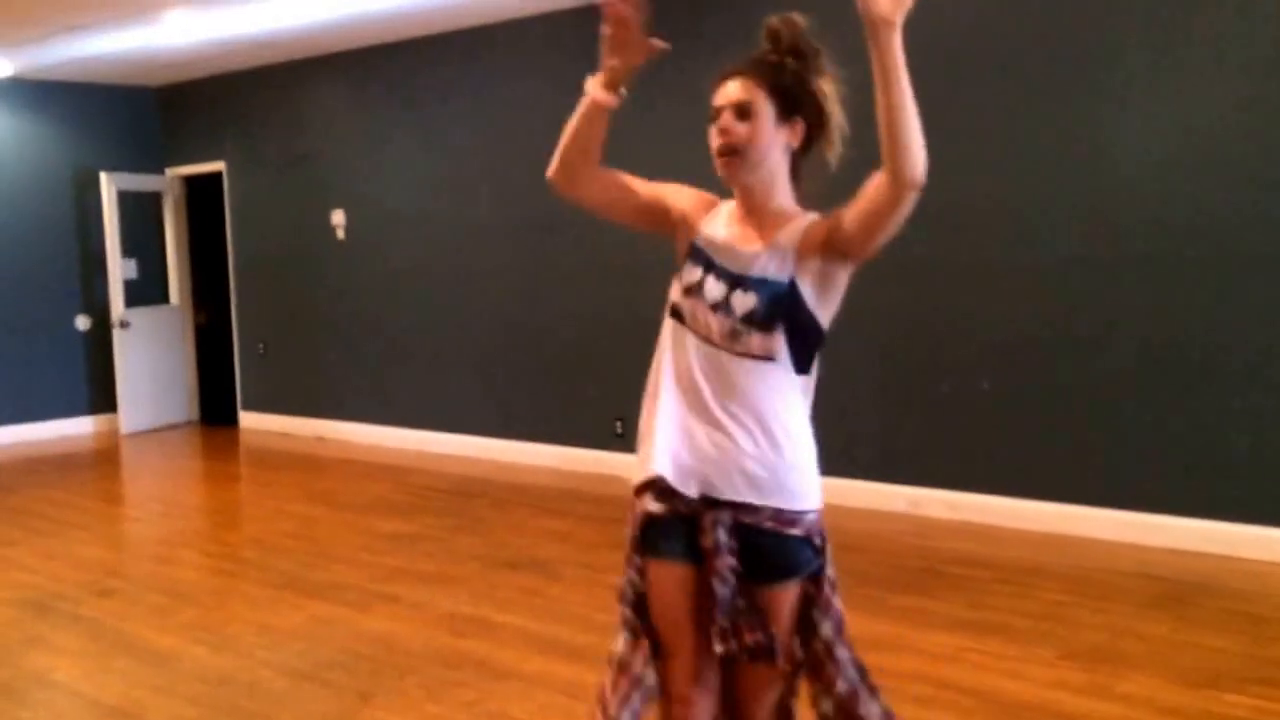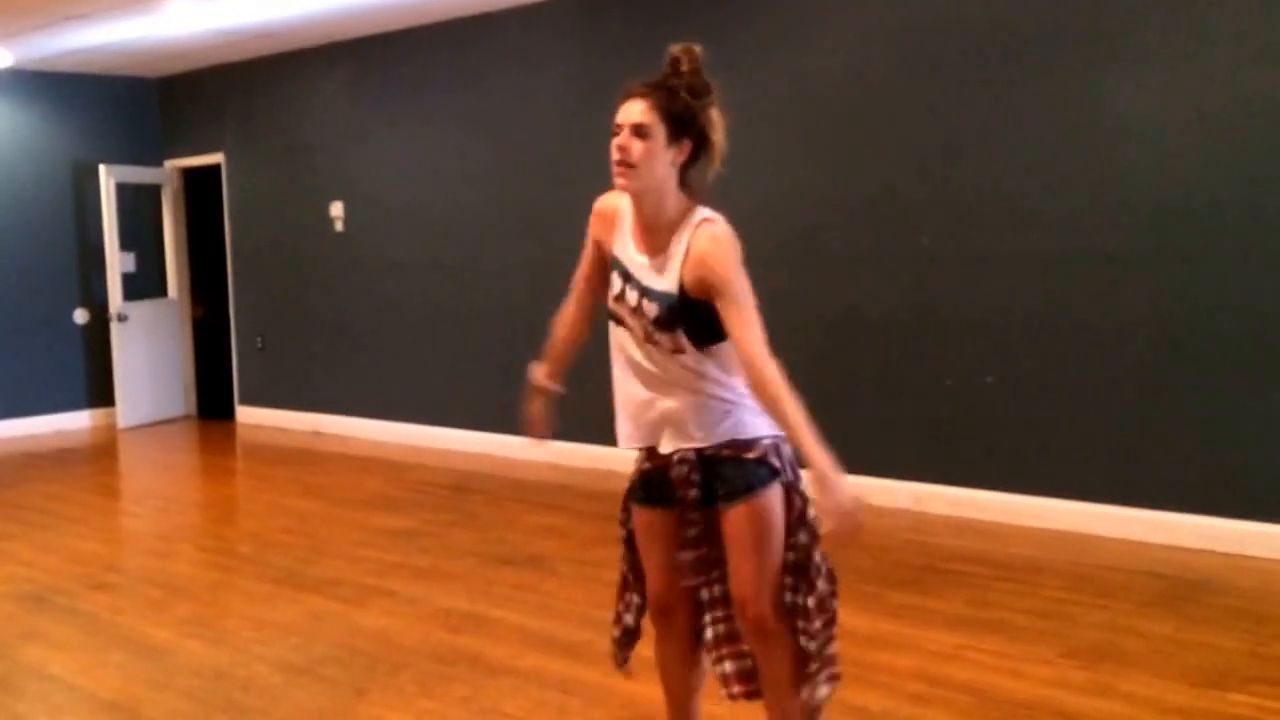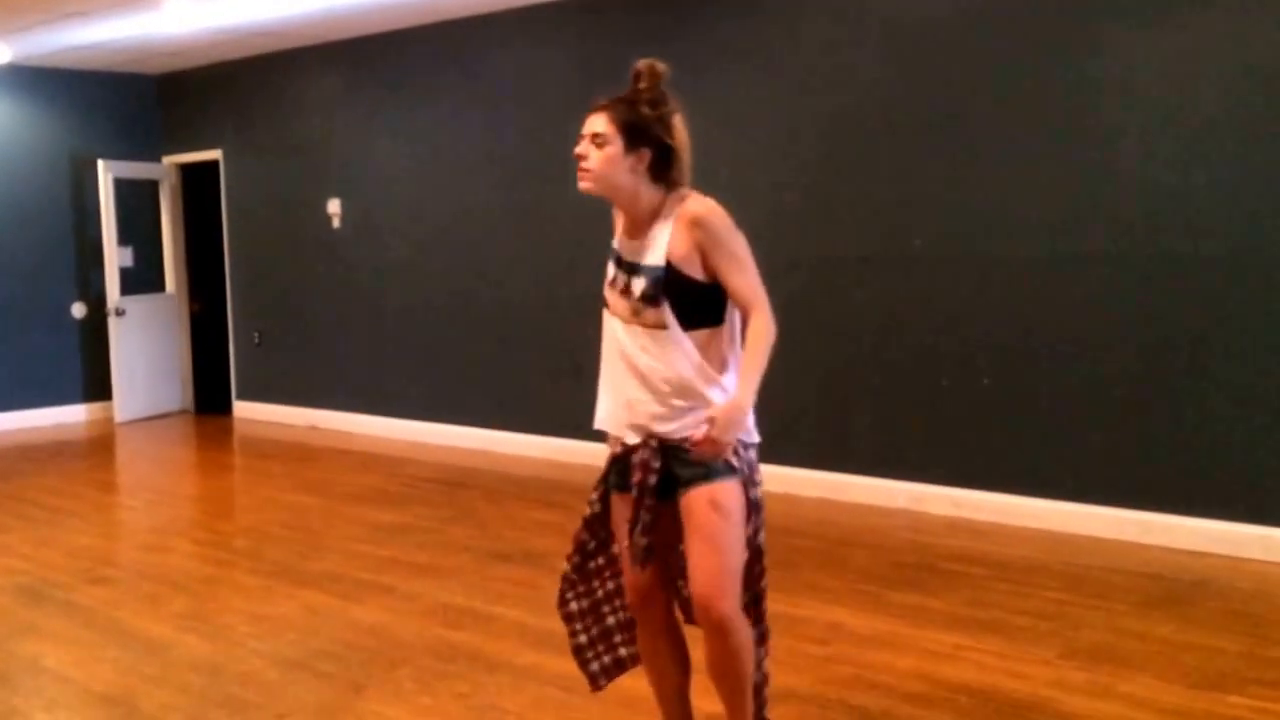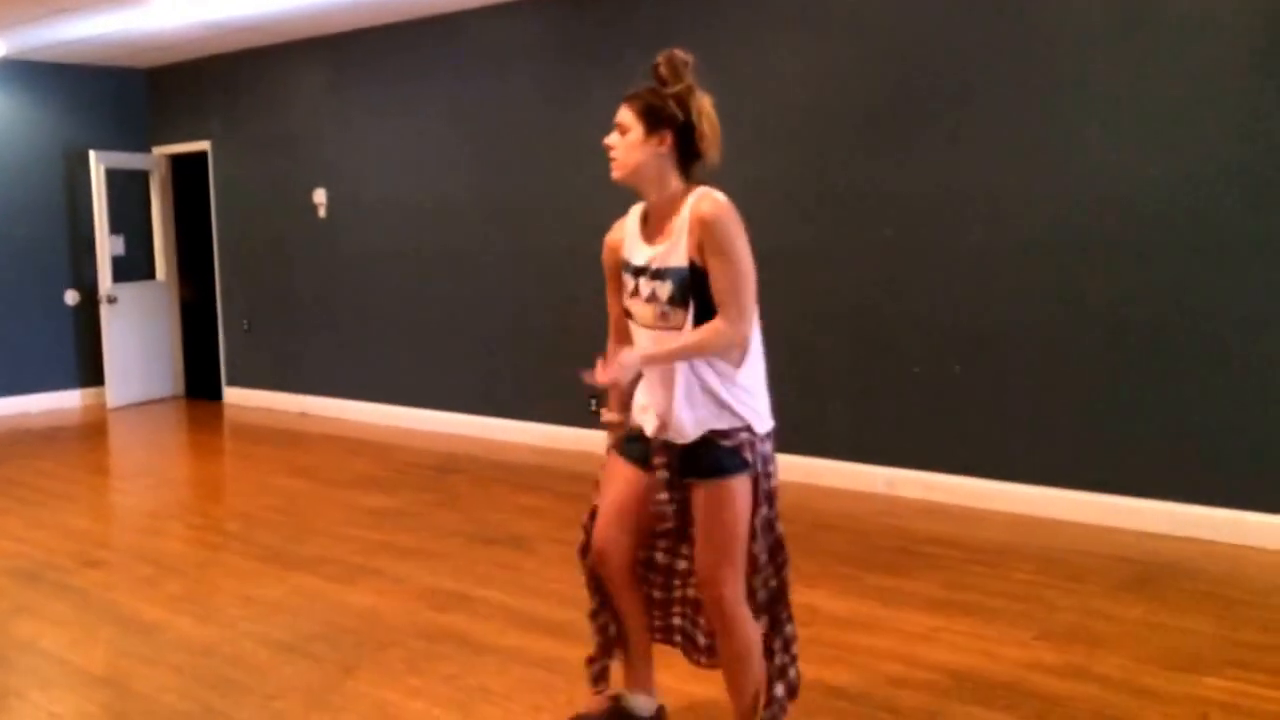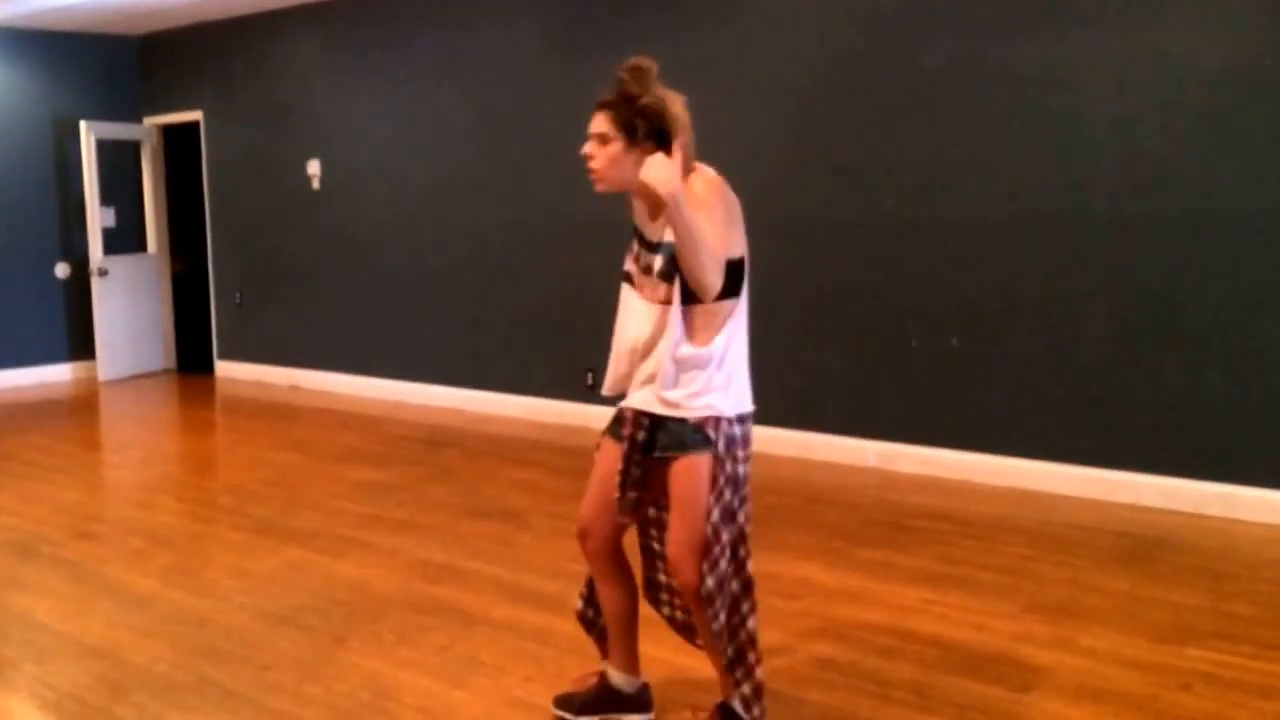
dt=0.7s
person 1, frame 1
left shoulder: (825, 240)
right shoulder: (692, 214)
left elbow: (904, 180)
right elbow: (569, 178)
right wrist: (608, 79)
left hip: (774, 499)
right hip: (674, 486)
person 1, frame 2
left shoulder: (708, 241)
right shoulder: (609, 214)
left elbow: (756, 355)
right elbow: (581, 304)
left wrist: (820, 460)
right wrist: (545, 379)
left hip: (739, 443)
right hip: (658, 448)
left knee: (758, 609)
right knee: (666, 603)
person 1, frame 3
left shoulder: (697, 217)
right shoulder: (623, 218)
left elbow: (760, 315)
left wrist: (740, 403)
left hip: (706, 440)
right hip: (636, 439)
left knee: (715, 602)
right knee: (639, 596)
person 1, frame 4
left shoulder: (709, 214)
right shoulder: (619, 237)
left elbow: (736, 330)
left wrist: (647, 359)
right wrist: (618, 410)
left hip: (723, 426)
right hip: (650, 425)
left knee: (719, 590)
right knee: (611, 550)
person 1, frame 5
left shoulder: (705, 190)
right shoulder: (645, 201)
left elbow: (708, 286)
left wrist: (673, 197)
left hip: (704, 412)
right hip: (645, 405)
left knee: (691, 568)
right knee: (596, 532)
